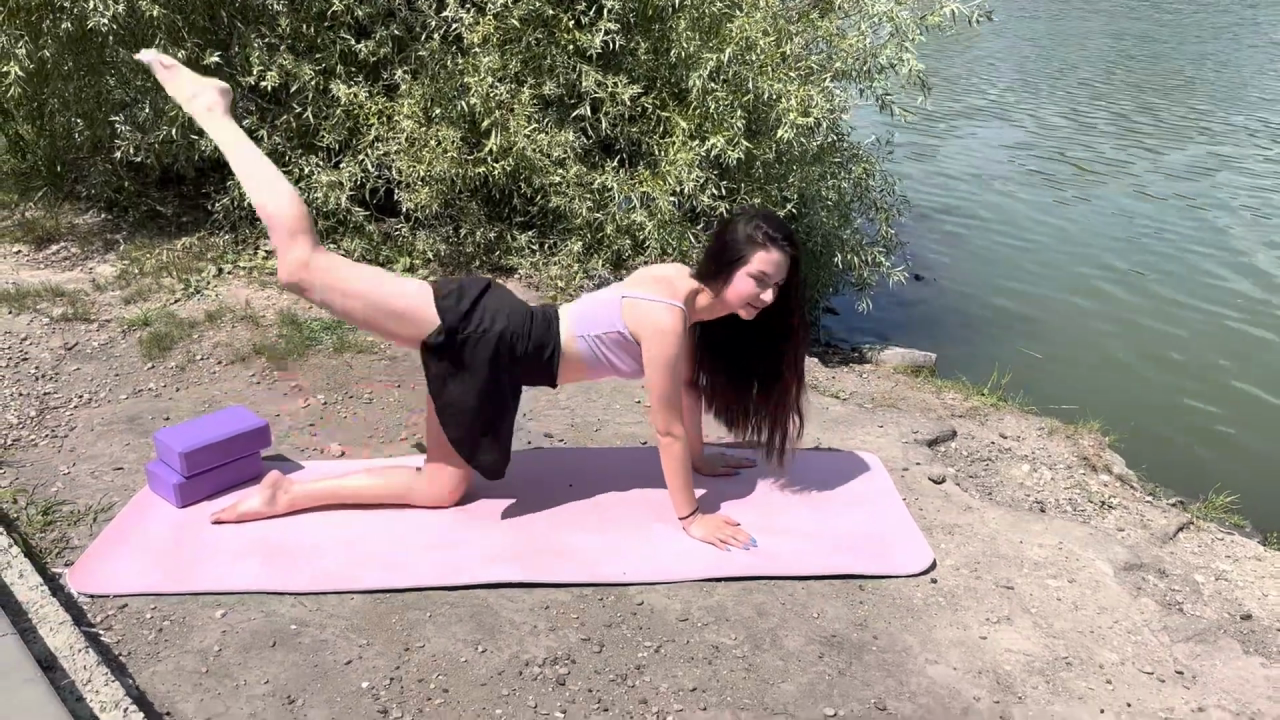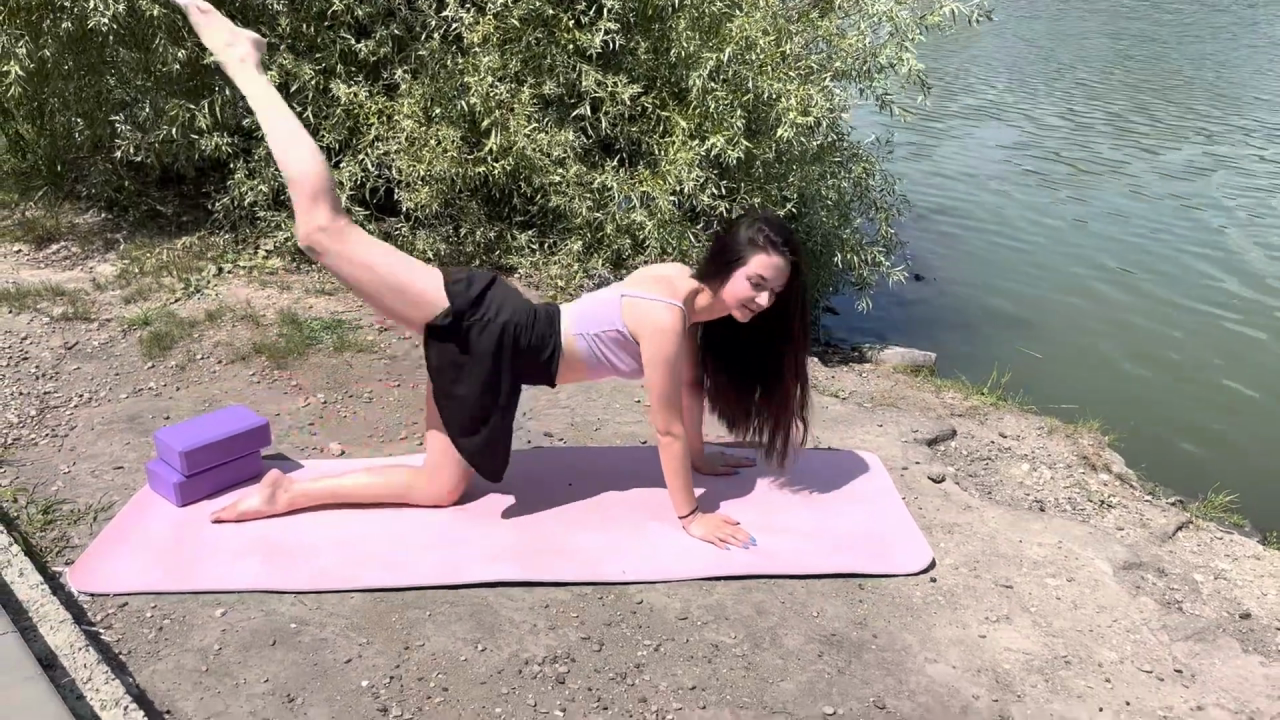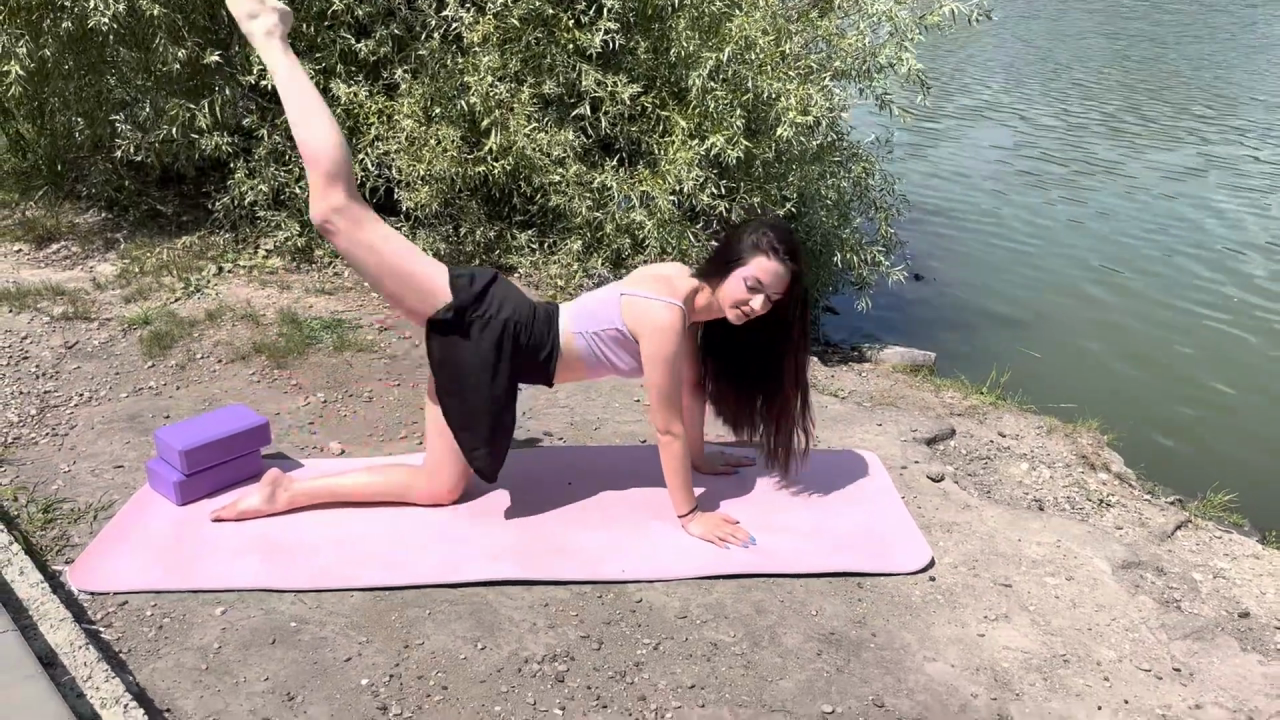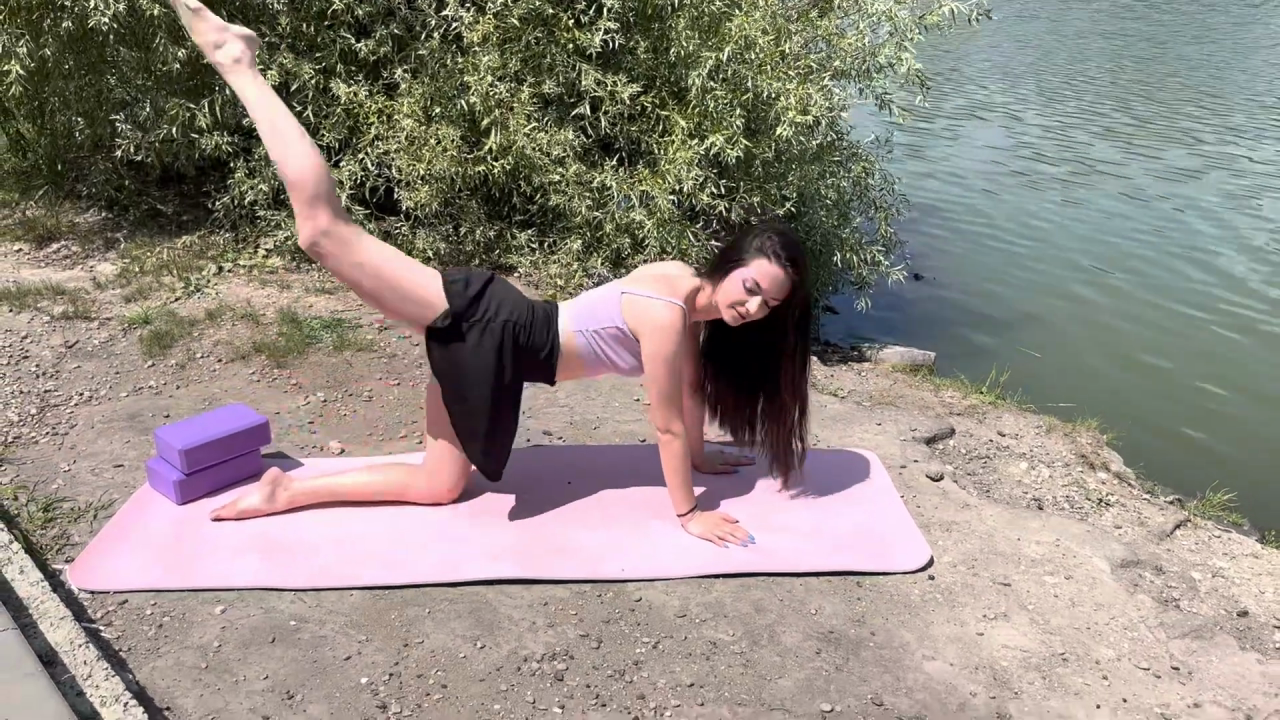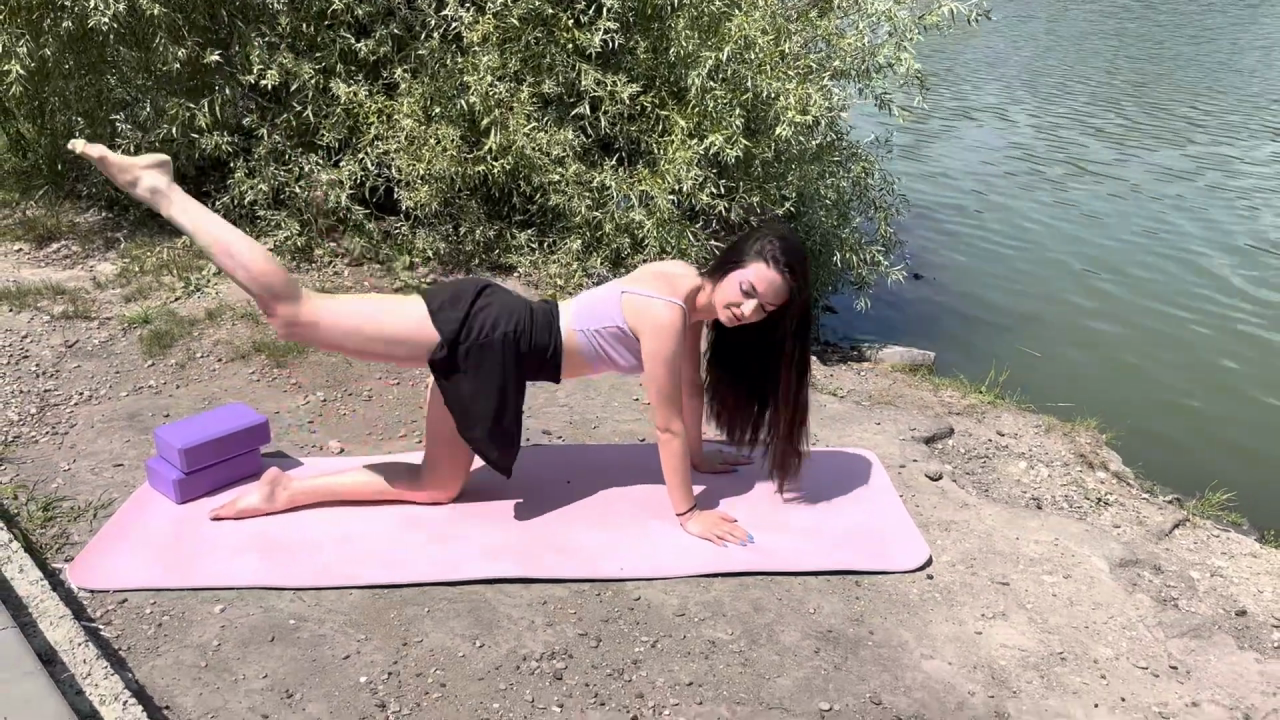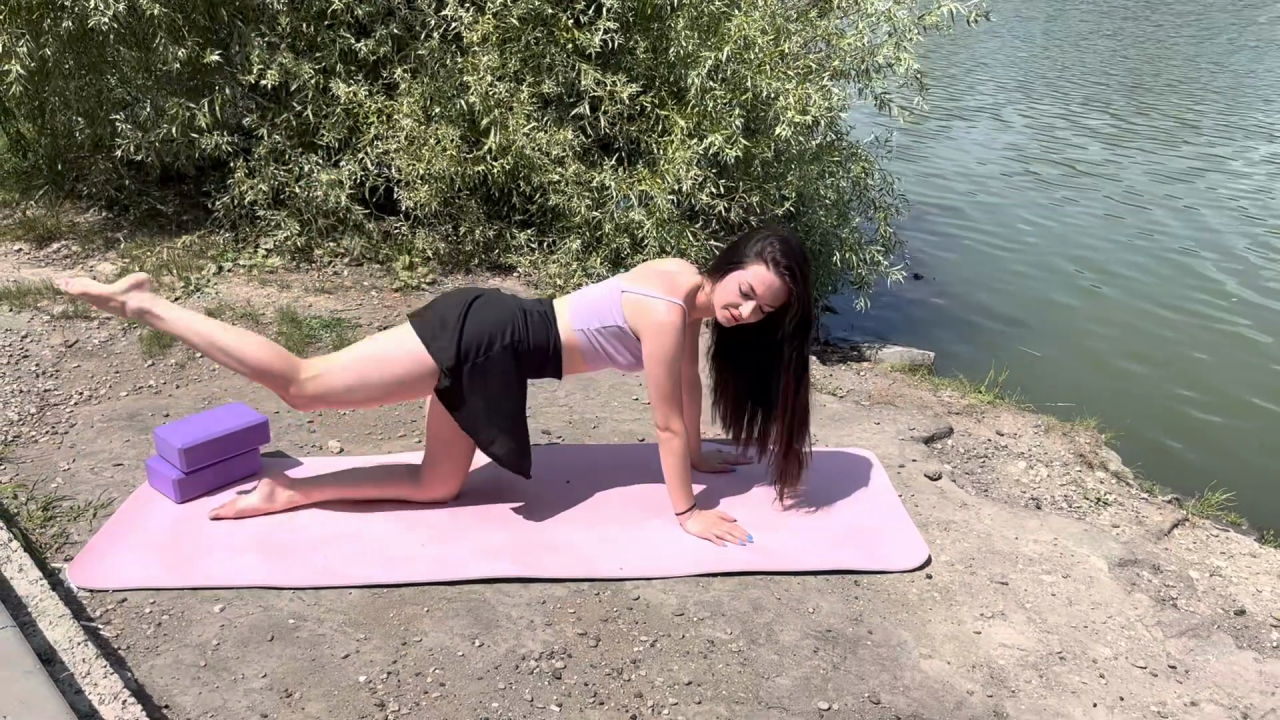
dt=0.1s
person 1, frame 1
left shoulder: (683, 290)
right shoulder: (666, 319)
left elbow: (686, 393)
right elbow: (668, 431)
left wrist: (699, 460)
right wrist: (688, 515)
left hip: (488, 356)
right hip: (477, 330)
left knee: (438, 491)
right knee: (301, 256)
left ankle: (286, 495)
right ankle: (215, 111)
person 1, frame 2
left shoulder: (685, 294)
right shoulder: (665, 312)
left elbow: (688, 391)
right elbow: (666, 423)
left wrist: (696, 458)
right wrist: (687, 512)
left hip: (486, 357)
right hip: (478, 331)
left knee: (438, 489)
right knee: (321, 225)
left ankle: (286, 494)
right ankle: (244, 65)
person 1, frame 3
left shoulder: (693, 294)
right shoulder: (665, 313)
left elbow: (690, 392)
right elbow: (667, 427)
left wrist: (700, 458)
right wrist: (686, 513)
left hip: (491, 346)
right hip: (481, 322)
left knee: (440, 487)
right knee: (336, 208)
left ankle: (288, 491)
person 1, frame 4
left shoulder: (692, 298)
right shoulder: (665, 316)
left elbow: (687, 397)
right elbow: (667, 426)
left wrist: (696, 461)
right wrist: (685, 511)
left hip: (490, 343)
right hip: (475, 321)
left knee: (439, 488)
right knee: (323, 228)
left ankle: (285, 491)
right ankle: (239, 66)
person 1, frame 5
left shoulder: (687, 284)
right shoulder: (668, 308)
left elbow: (683, 390)
right elbow: (667, 424)
left wrist: (699, 457)
right wrist: (688, 510)
left hip: (493, 361)
right hip: (484, 331)
left knee: (439, 485)
right knee: (291, 310)
left ankle: (284, 491)
right ankle: (161, 189)
person 1, frame 6
left shoulder: (686, 286)
right shoulder: (669, 310)
left elbow: (685, 387)
right elbow: (668, 422)
left wrist: (696, 458)
right wrist: (685, 510)
left hip: (492, 335)
right hip: (481, 339)
left knee: (437, 485)
right knee: (300, 382)
left ankle: (282, 491)
right ankle: (141, 302)
